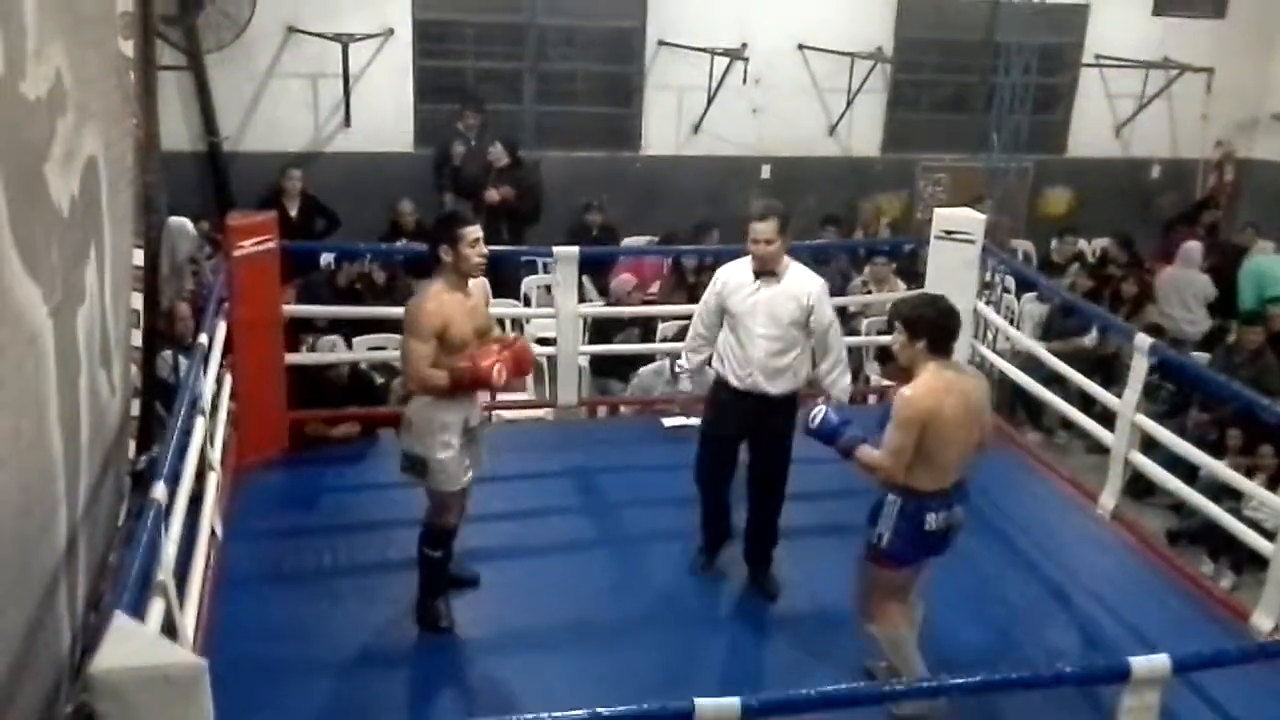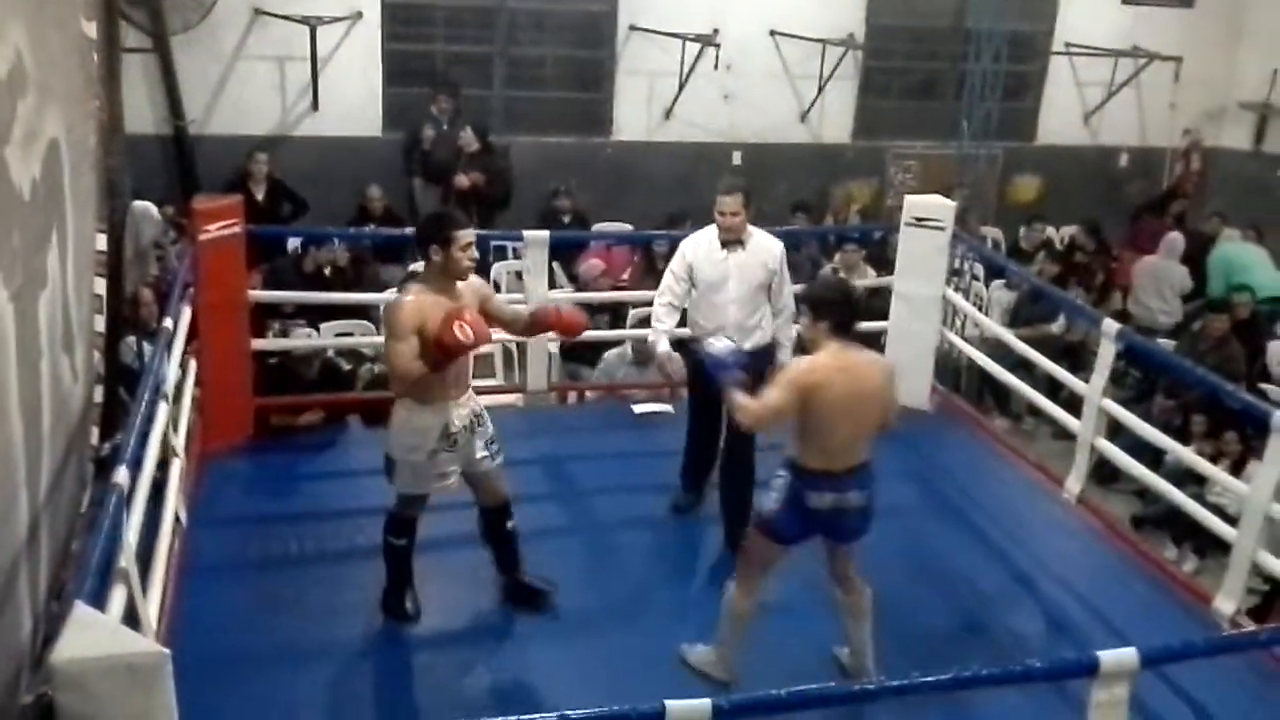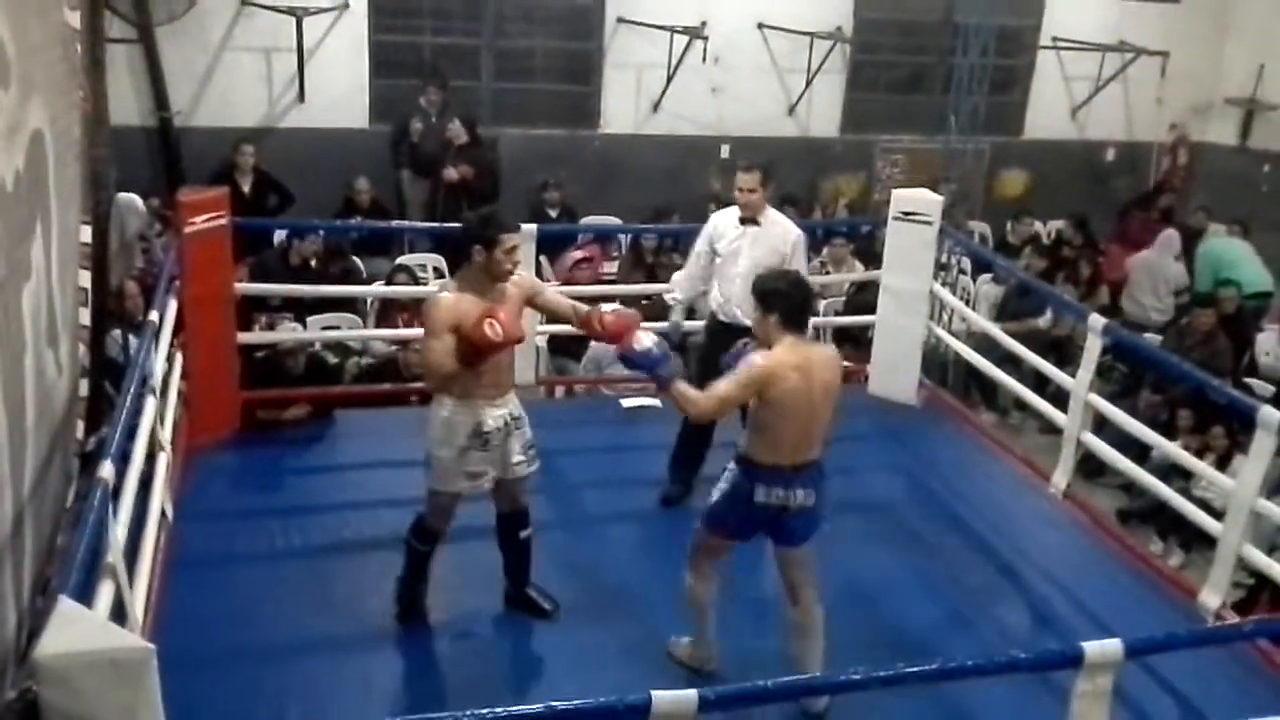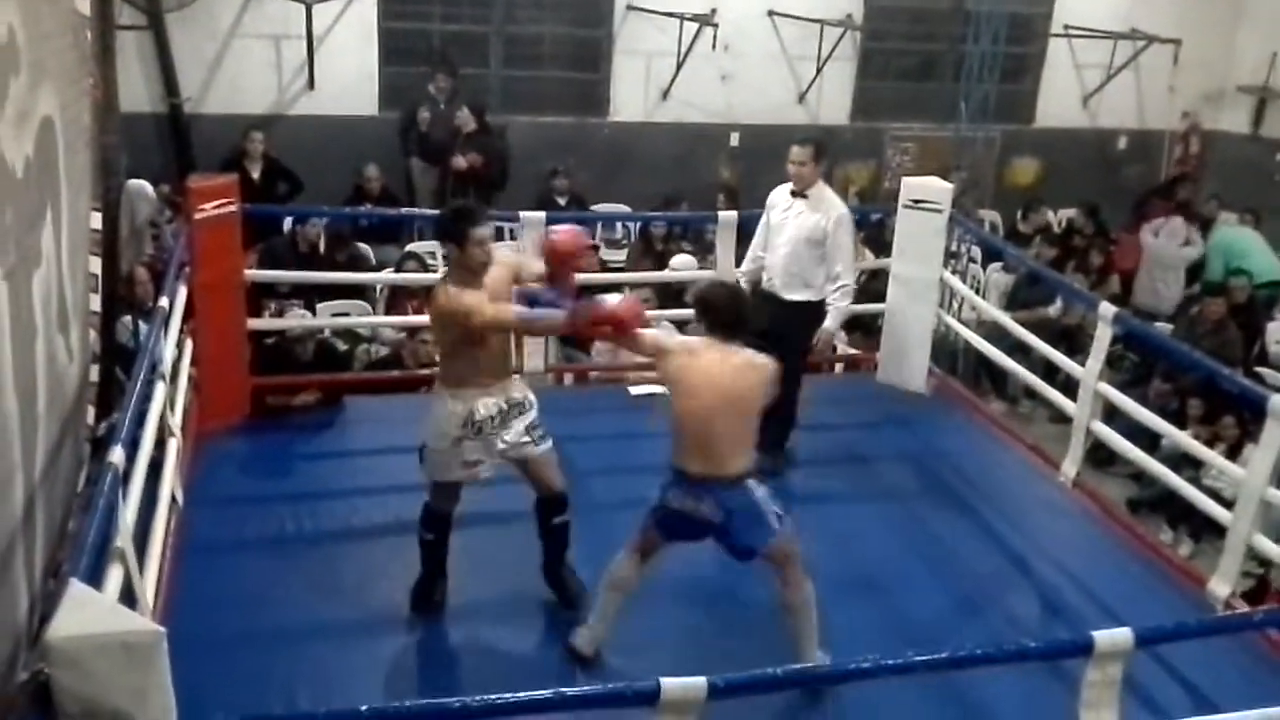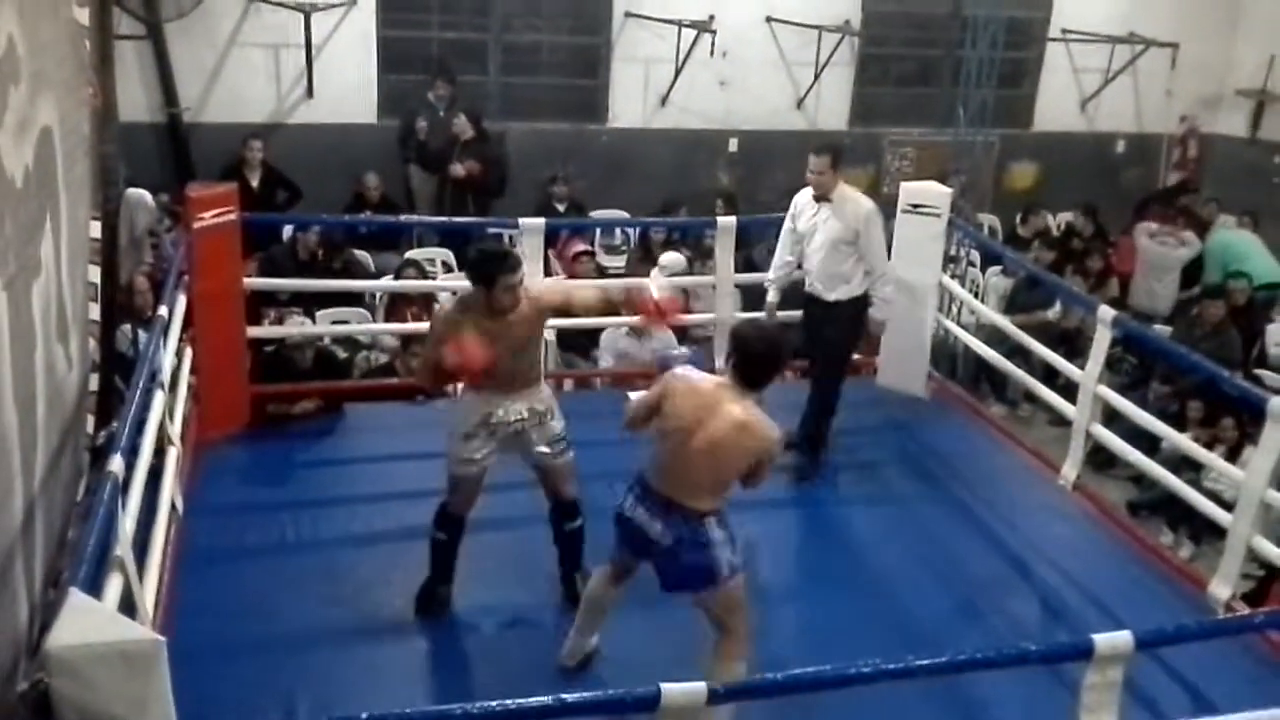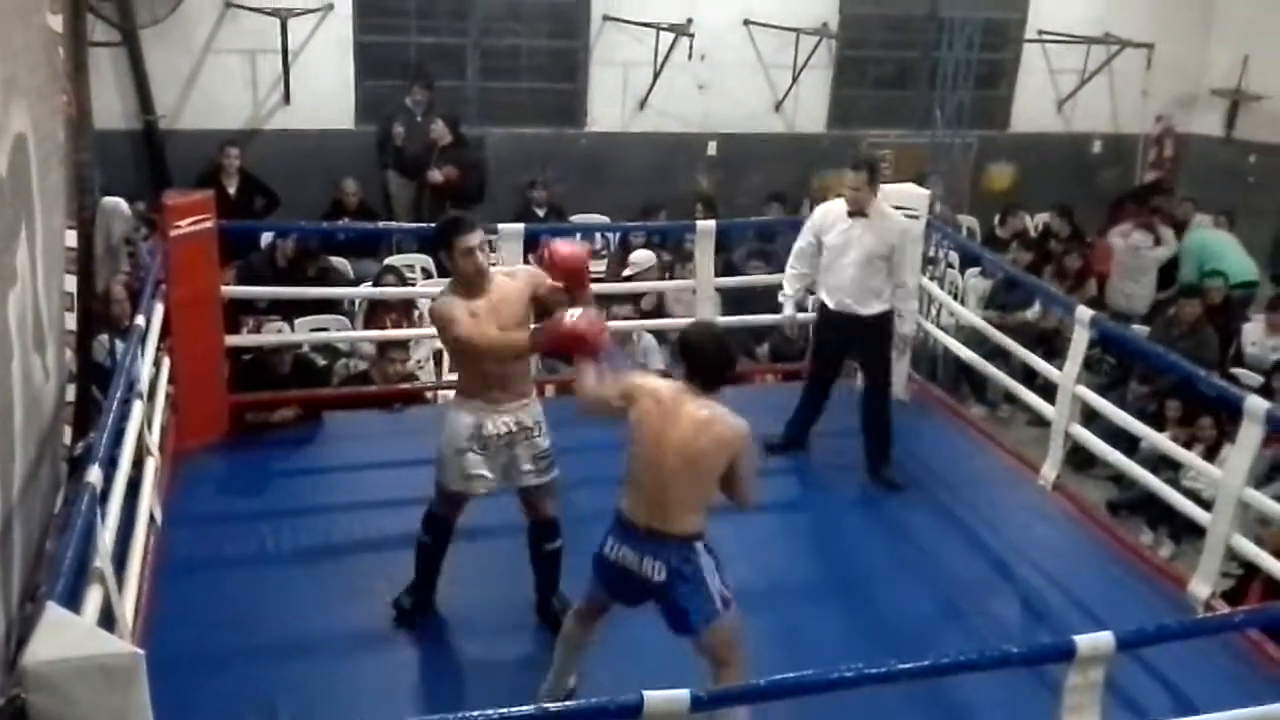
dt=0.4s
person 1, frame 1
left shoulder: (478, 288)
right shoulder: (428, 307)
right elbow: (415, 377)
left wrist: (507, 345)
right wrist: (470, 376)
left hip: (468, 409)
right hip: (437, 416)
left knee: (458, 501)
right knee: (445, 511)
left ankle: (441, 568)
right ankle: (429, 597)
person 1, frame 2
left shoulder: (474, 288)
right shoulder: (406, 307)
left elbow: (514, 322)
right elbow: (400, 380)
left wrist: (545, 319)
right wrist: (441, 353)
left hip: (465, 409)
right hip: (423, 419)
left knee: (497, 499)
right knee: (409, 509)
left ankle: (513, 579)
right ankle: (398, 587)
person 1, frame 3
left shoulder: (520, 287)
right shoulder: (444, 305)
left elbow: (569, 311)
right elbow: (435, 375)
left wrist: (599, 320)
right wrist: (474, 352)
left hip: (506, 409)
right hip: (461, 416)
left knee: (515, 506)
right knee: (439, 513)
left ankle: (519, 586)
right ankle: (412, 584)
person 1, frame 4
left shoulder: (503, 264)
right shoulder: (450, 298)
left elbow: (551, 278)
right elbow: (527, 322)
left wrist: (561, 262)
right wrist: (595, 316)
left hip: (509, 395)
right hip: (461, 406)
left knee: (553, 489)
right knee: (442, 501)
left ankle: (556, 566)
right ankle: (432, 578)
person 1, frame 5
left shoulder: (540, 298)
right shoulder: (451, 320)
left elbow: (594, 300)
right elbow: (427, 377)
left wrist: (633, 299)
right wrist: (448, 370)
left hip: (533, 401)
right hip: (481, 407)
left knee: (566, 496)
right knee: (457, 504)
left ankle: (573, 573)
right ankle: (438, 581)
person 1, frame 6
left shoulder: (522, 278)
right shoulder: (447, 307)
left elbow: (574, 306)
right elbow: (491, 345)
left wrist: (576, 282)
right wrist: (550, 335)
left hip: (525, 412)
right hip: (474, 418)
left knee: (544, 514)
right knee: (445, 508)
left ankle: (549, 596)
right ankle: (422, 588)
person 2, frame 1
left shoulder: (914, 397)
right shoulder: (975, 381)
left elbow: (889, 469)
right elbow: (980, 440)
left wrist: (843, 436)
left hip: (911, 509)
right hip: (952, 501)
left knee: (876, 607)
right knee: (902, 591)
right ankle: (898, 670)
person 2, frame 2
left shoulder: (807, 371)
right shoulder: (881, 369)
left elbow: (750, 418)
right elbow: (883, 424)
left wrist: (727, 375)
left hip: (806, 487)
right hip: (856, 486)
left knee: (748, 571)
right knee: (846, 574)
left ankle: (720, 660)
right ankle: (862, 663)
person 2, frame 3
left shoulder: (763, 366)
right shoulder: (831, 360)
left elbow: (701, 408)
left wrist: (660, 369)
left hip: (755, 483)
right hip: (806, 483)
left knee: (701, 560)
right knee: (800, 586)
left ankle: (701, 652)
person 2, frame 4
left shoulder: (677, 350)
right shoulder: (765, 368)
left elbow: (622, 332)
left hip: (685, 490)
right hip: (737, 494)
left knee: (637, 552)
right knee: (791, 568)
left ankle: (588, 640)
right ankle: (812, 662)
person 2, frame 5
left shoulder: (681, 380)
right shoulder: (767, 435)
left elbow: (631, 420)
left hip: (643, 504)
right hip: (696, 531)
left knee: (616, 571)
right knee: (734, 633)
left ankle: (575, 649)
person 2, frame 6
left shoulder: (646, 391)
right shoulder: (735, 430)
left elbow: (591, 391)
right elbow: (742, 497)
left wrist: (587, 357)
left hip: (625, 541)
right hip: (682, 559)
left knee: (588, 610)
right knee: (729, 662)
left ankle: (553, 690)
person 3, frame 1
left shoulder: (809, 287)
right shoulder: (727, 277)
left elbow: (830, 347)
right elbow: (703, 331)
left wrist: (840, 400)
right wrist: (687, 377)
left hip: (779, 402)
right hip: (728, 394)
left knee: (768, 489)
right knee: (711, 475)
left ankle: (759, 563)
right ankle: (713, 539)
person 3, frame 2
left shoulder: (772, 250)
right shoulder: (693, 246)
left elbow: (783, 307)
right elbow: (668, 298)
left wrist: (784, 353)
right wrist: (662, 344)
left hip: (752, 356)
left knee: (741, 441)
right knee: (702, 427)
left ankle: (737, 524)
right ankle: (692, 485)
person 3, frame 3
left shoulder: (789, 235)
right shoulder: (718, 222)
right elbow: (696, 271)
right wrist: (677, 311)
right hip: (720, 326)
right ankle: (682, 474)
person 3, frame 4
left shoulder: (834, 212)
right shoulder: (777, 196)
left elbow: (842, 274)
left wrist: (832, 321)
right wrist: (743, 282)
left hip: (805, 308)
right hip: (768, 298)
left knee: (786, 379)
left ankle: (773, 445)
right ankle: (766, 436)
person 3, frame 5
left shoulder: (862, 210)
right shoulder: (800, 201)
left elbow: (878, 265)
right elbow: (787, 250)
left wrist: (878, 310)
right wrist: (773, 291)
left hip: (847, 305)
right hip: (814, 299)
left knee: (829, 375)
right knee: (820, 372)
left ankle: (810, 449)
right ankle: (815, 433)
person 3, frame 6
left shoulder: (896, 226)
right shoulder: (824, 214)
left elbow: (905, 281)
right elbow: (801, 262)
left wrist: (906, 324)
right wrist: (789, 304)
left hip: (873, 321)
right hip: (831, 314)
left knee: (877, 392)
right knee: (818, 379)
left ankle: (879, 462)
right ankle: (795, 435)
